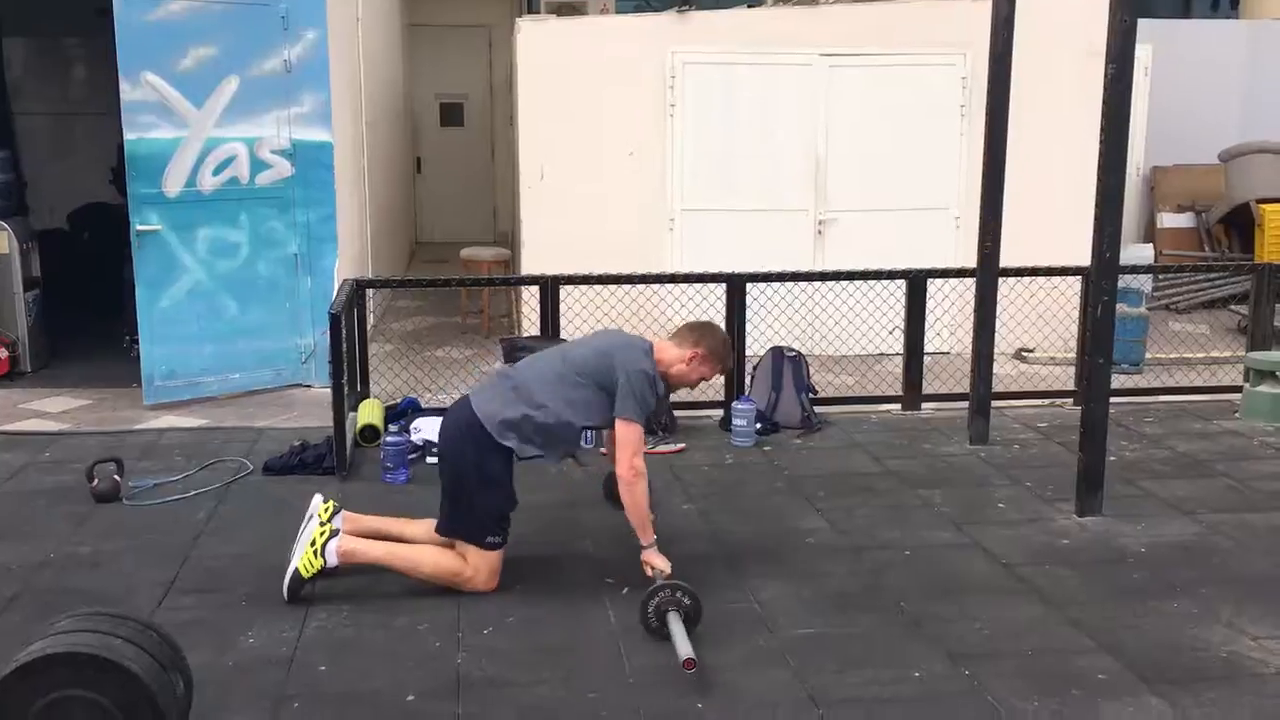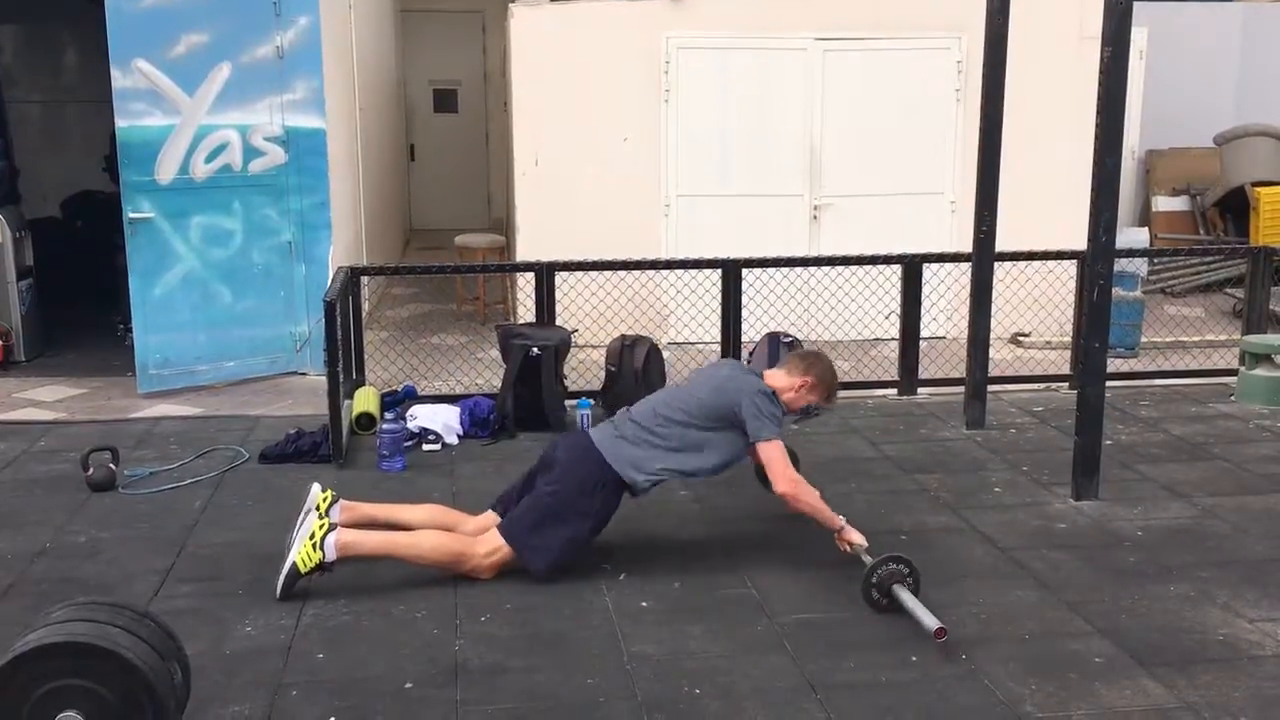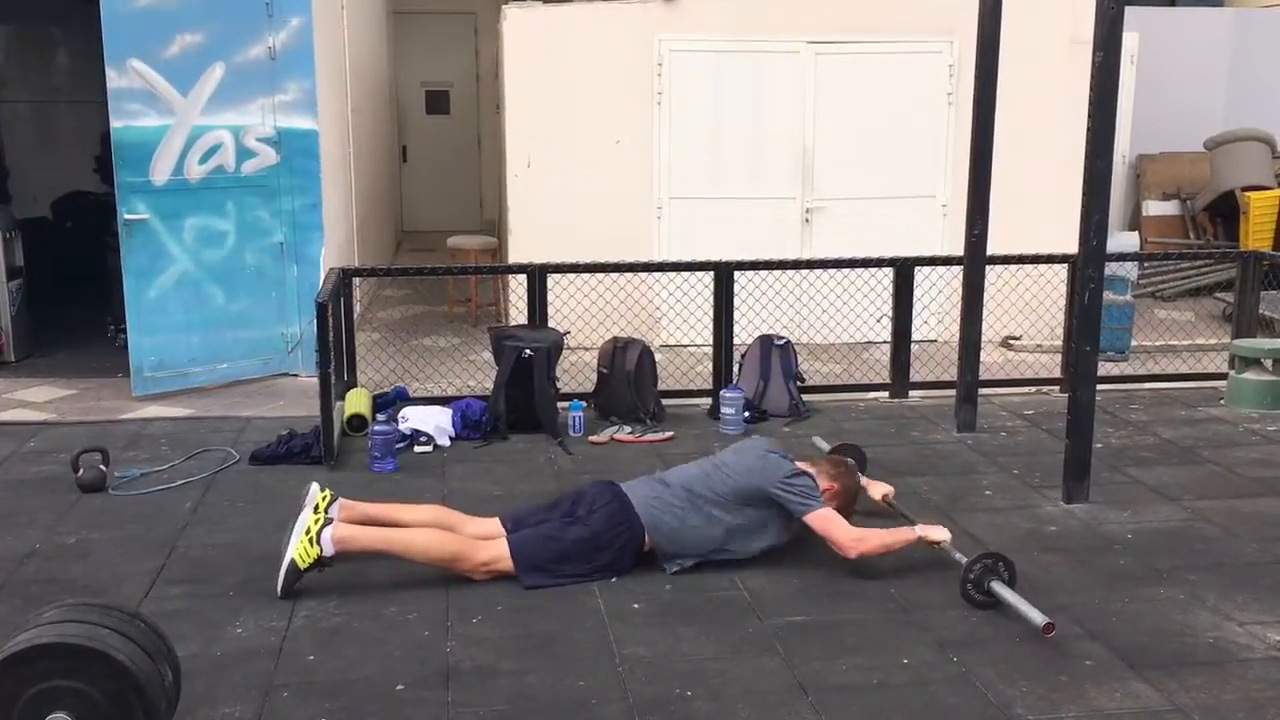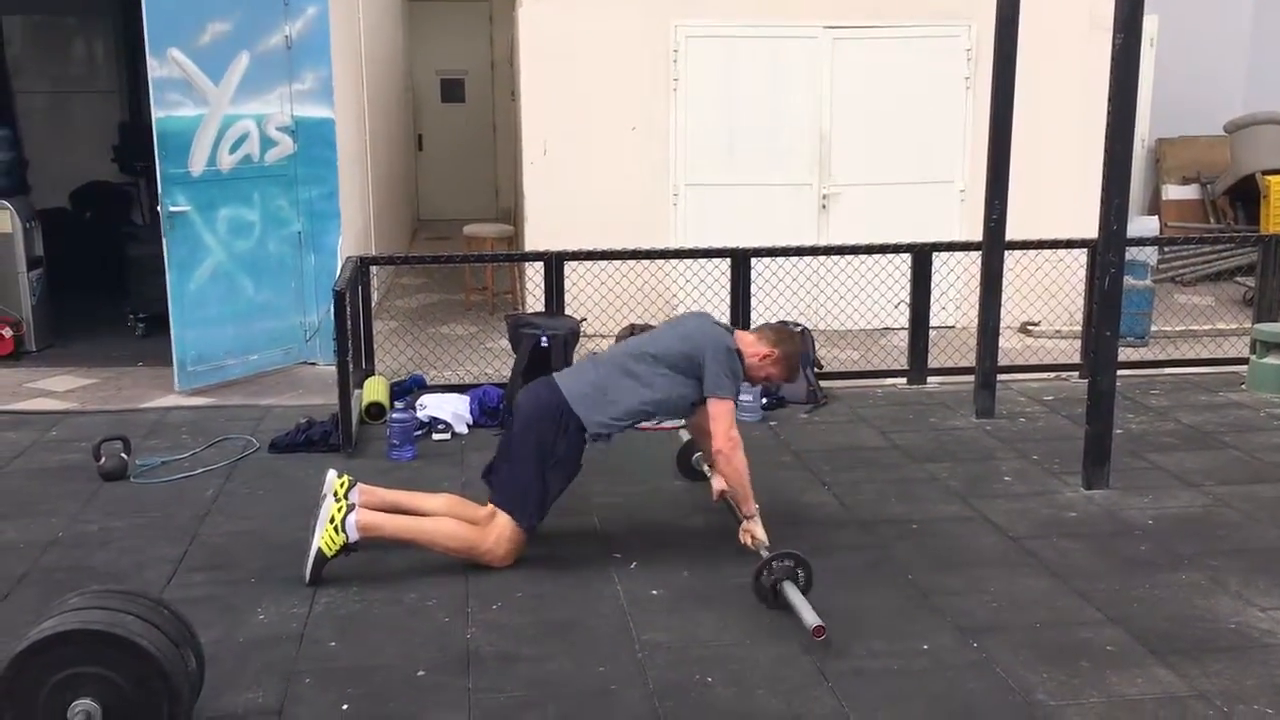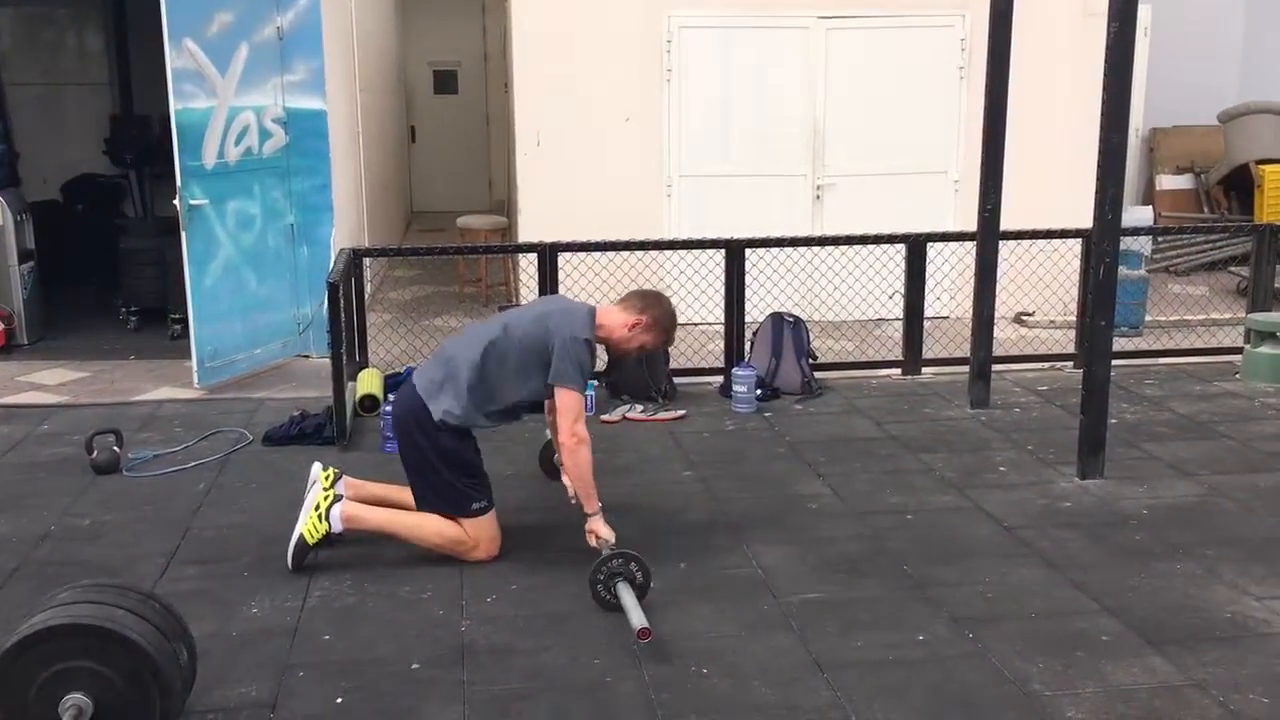
dt=1s
person 1, frame 1
left shoulder: (630, 350)
right shoulder: (641, 371)
left elbow: (616, 440)
right elbow: (629, 467)
left wrist: (635, 507)
right wrist: (648, 545)
left hip: (473, 420)
right hip: (484, 435)
left knee: (460, 540)
right knee: (478, 575)
left ankle: (339, 521)
right ankle: (338, 548)
person 1, frame 2
left shoulder: (735, 373)
right shoulder: (760, 396)
left elbow: (750, 441)
right elbow: (786, 484)
left wrist: (800, 481)
right wrist: (840, 526)
left hip: (581, 449)
right hip: (598, 474)
left knee: (473, 527)
right knee: (481, 557)
left ankle: (336, 510)
right ankle: (336, 542)
person 1, frame 3
left shoulder: (770, 450)
right shoulder: (790, 483)
right elbow: (853, 545)
left wrist: (862, 481)
right wrist: (920, 532)
left hip: (609, 498)
right hip: (619, 531)
left knee: (472, 528)
right knee: (477, 559)
left ankle: (337, 508)
right ankle: (334, 538)
person 1, frame 4
left shoulder: (707, 331)
right shoulder: (724, 352)
left elbow: (696, 409)
right elbow: (727, 441)
left wrist: (716, 472)
right wrist: (750, 514)
left hip: (547, 399)
right hip: (561, 417)
left knee: (486, 516)
right knee: (496, 546)
left ankle: (355, 494)
right ankle: (356, 522)
person 1, frame 5
left shoulder: (571, 316)
right shoulder: (575, 336)
left elbow: (554, 404)
right elbow: (573, 435)
left wrist: (564, 468)
right wrist: (594, 515)
left hip: (426, 398)
right hip: (434, 411)
left knee: (449, 506)
right knee: (480, 543)
left ankle: (339, 487)
right ankle: (340, 513)
